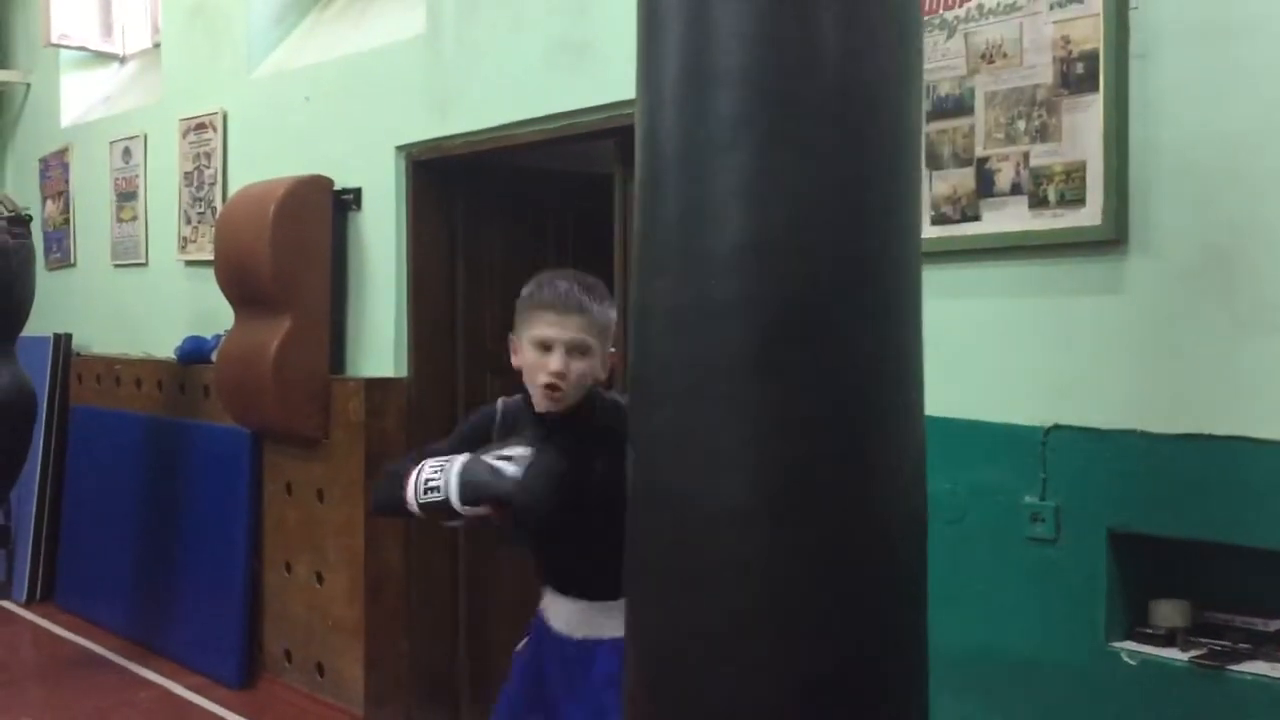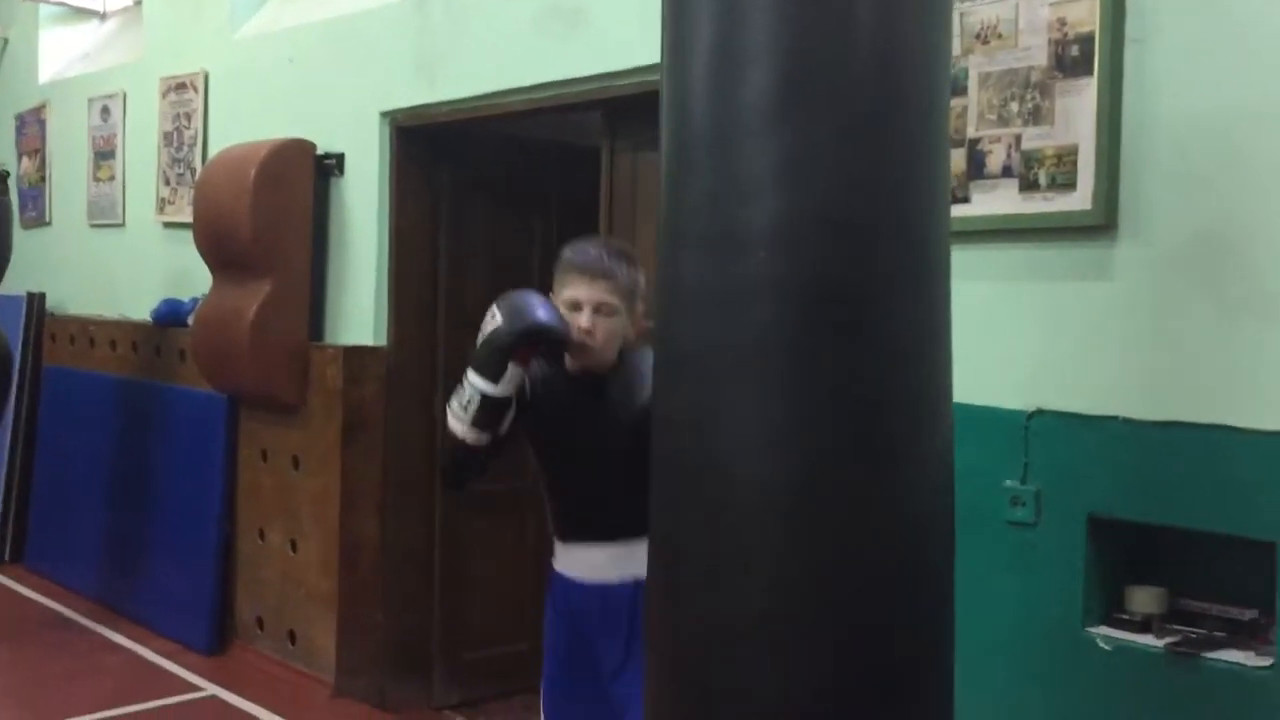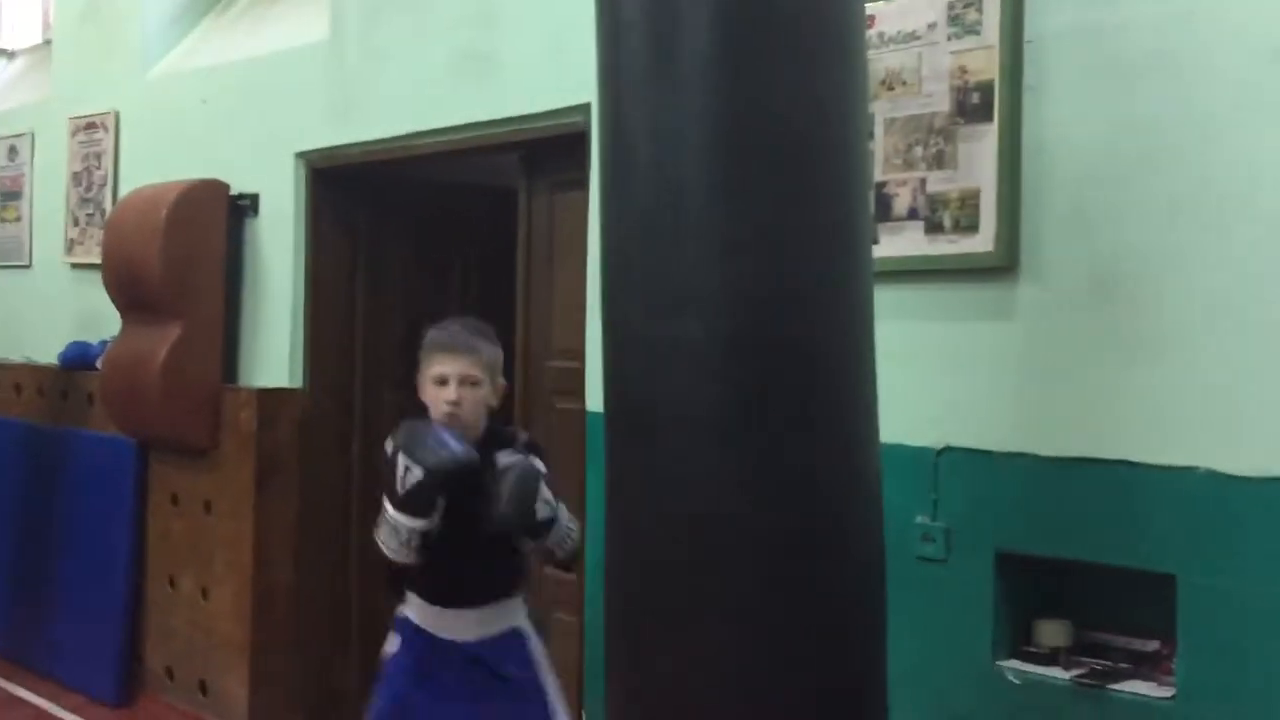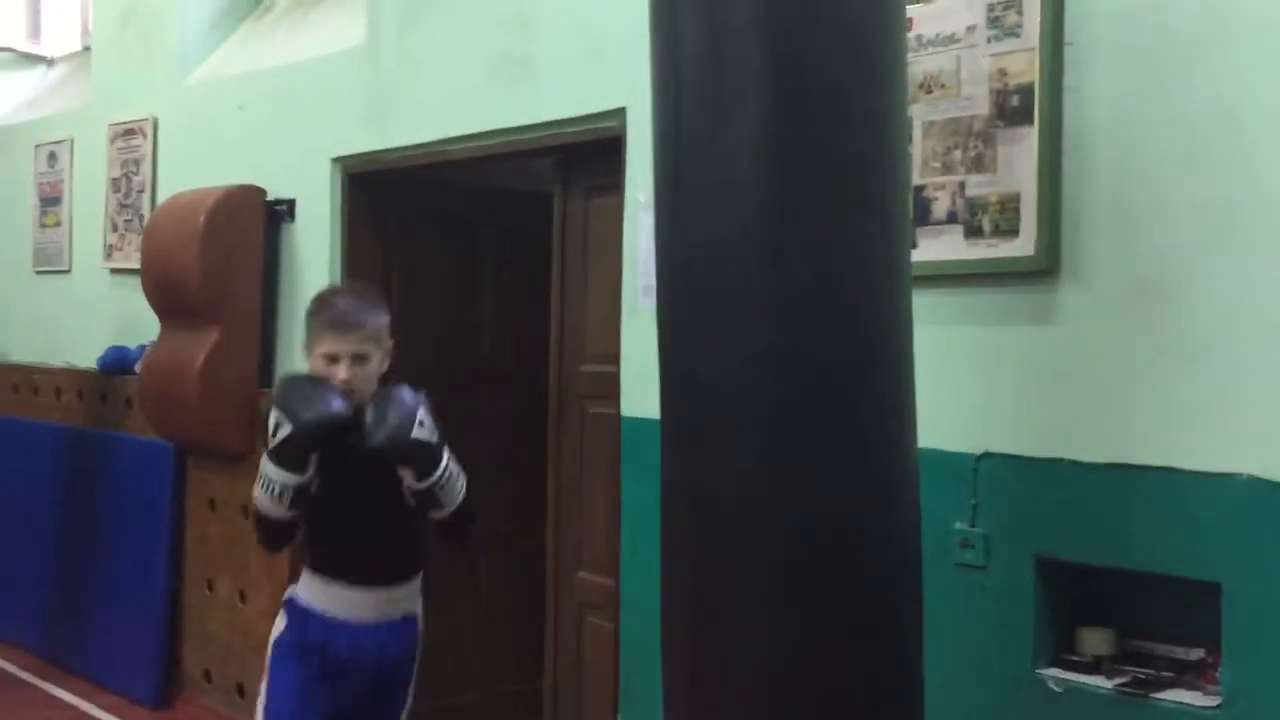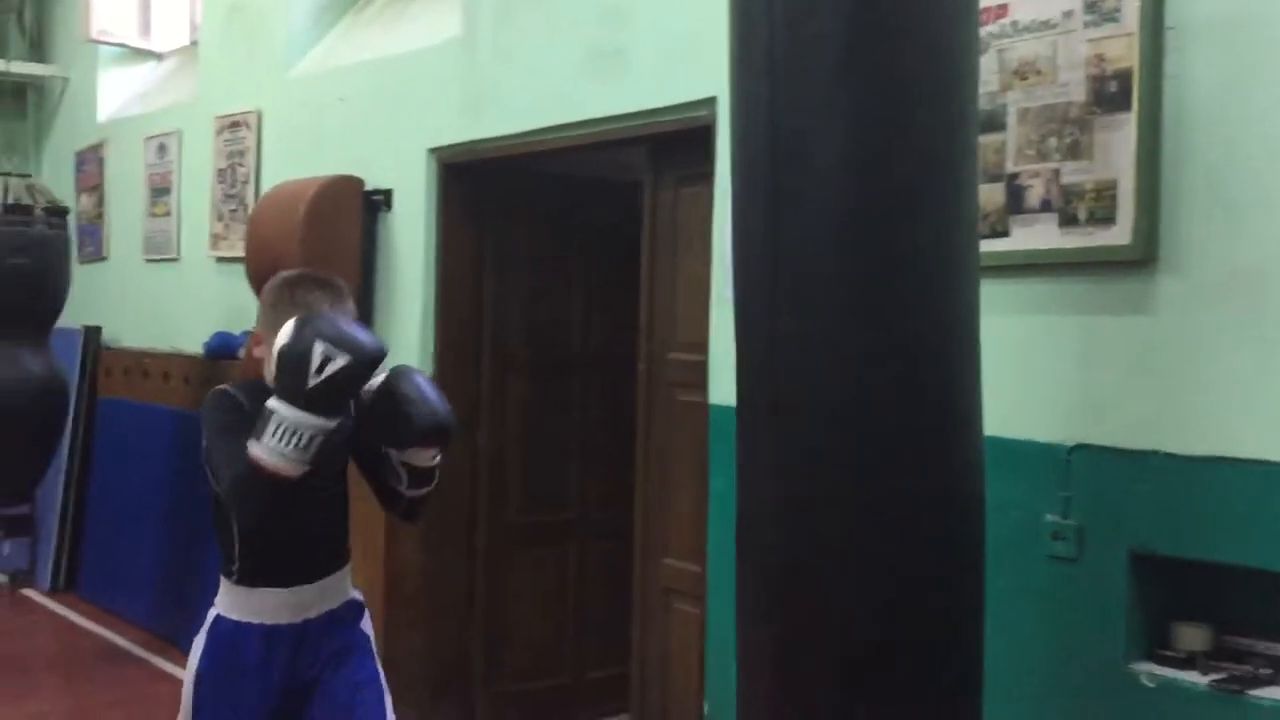
dt=0.4s
person 1, frame 1
left shoulder: (626, 428)
right shoulder: (501, 423)
right elbow: (390, 490)
right wrist: (472, 480)
left hip: (626, 638)
right hip: (559, 630)
person 1, frame 2
left shoulder: (650, 384)
right shoulder: (536, 386)
right elbow: (458, 468)
right wrist: (493, 366)
left hip: (649, 586)
right hip: (573, 587)
person 1, frame 3
left shoulder: (518, 456)
right shoulder: (412, 454)
left elbow: (566, 552)
right elbow: (395, 567)
left wrist: (540, 518)
right wrist: (409, 499)
left hip: (501, 639)
right hip: (424, 638)
person 1, frame 4
left shoulder: (407, 417)
right shoulder: (302, 412)
left elbow: (460, 523)
right elbow: (272, 536)
left wrist: (426, 460)
right wrist: (286, 452)
left hip: (393, 624)
right hip: (314, 624)
person 1, frame 5
left shoulder: (351, 407)
right shoulder: (230, 407)
left elbow: (404, 504)
right elbow: (250, 506)
left wrist: (419, 447)
right wrist: (300, 403)
left hip: (334, 623)
right hip: (246, 631)
